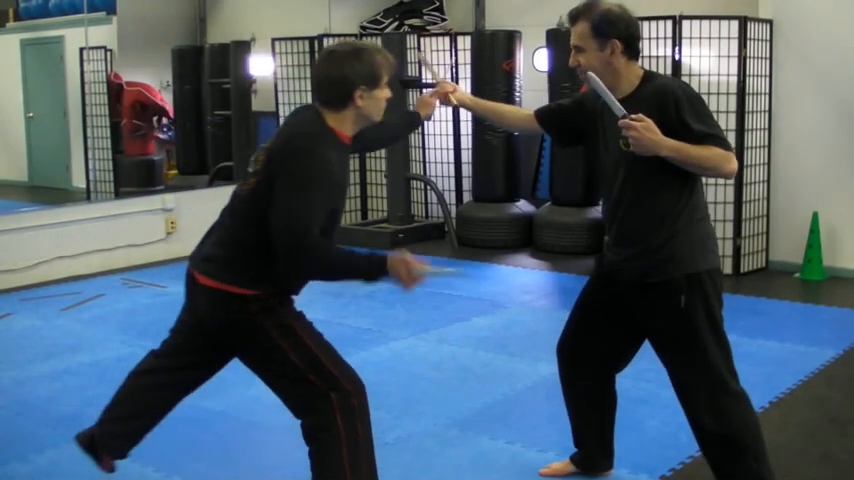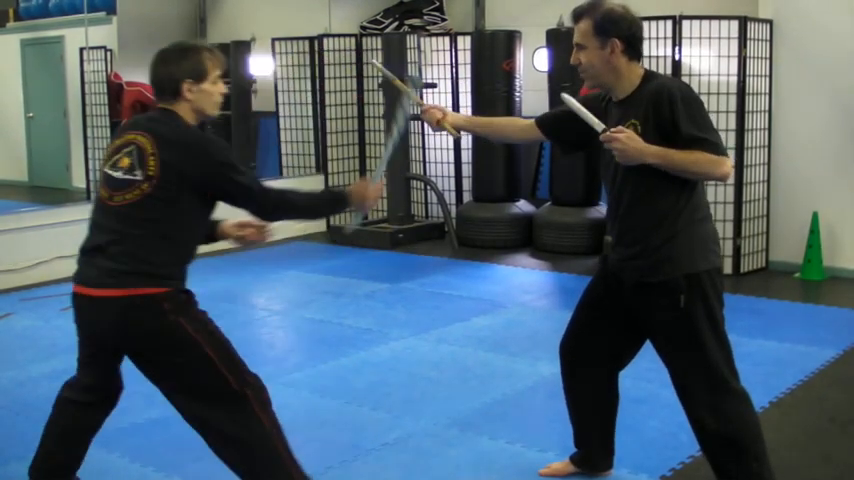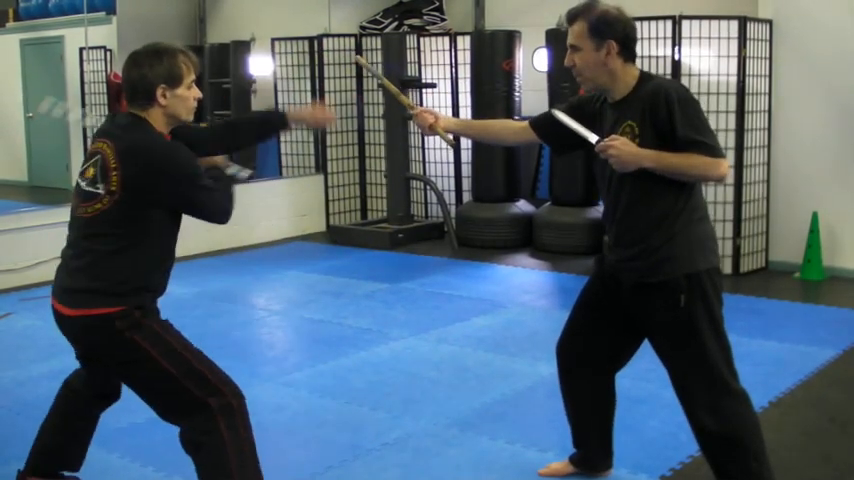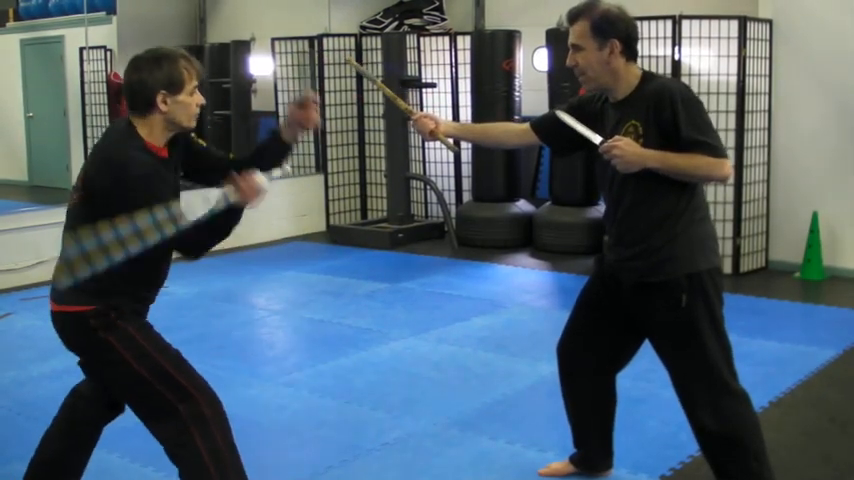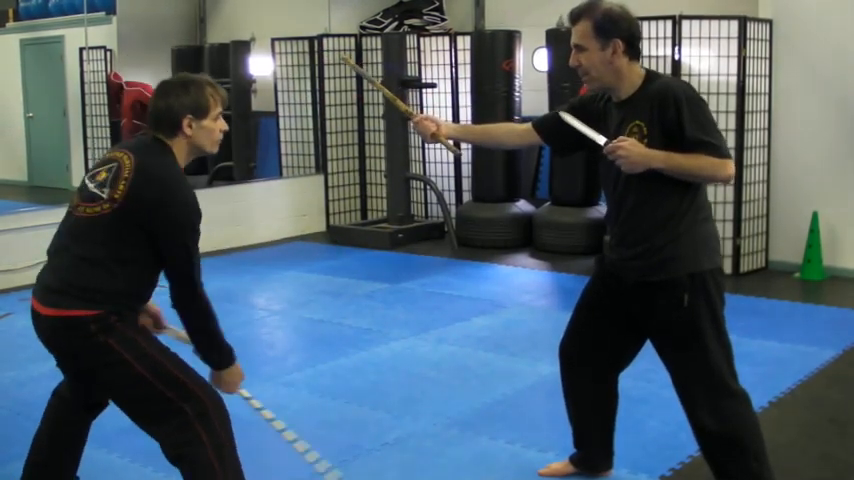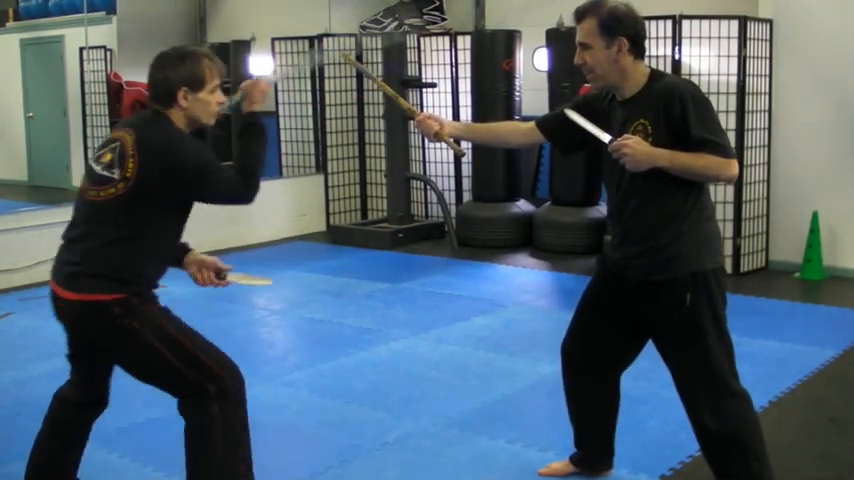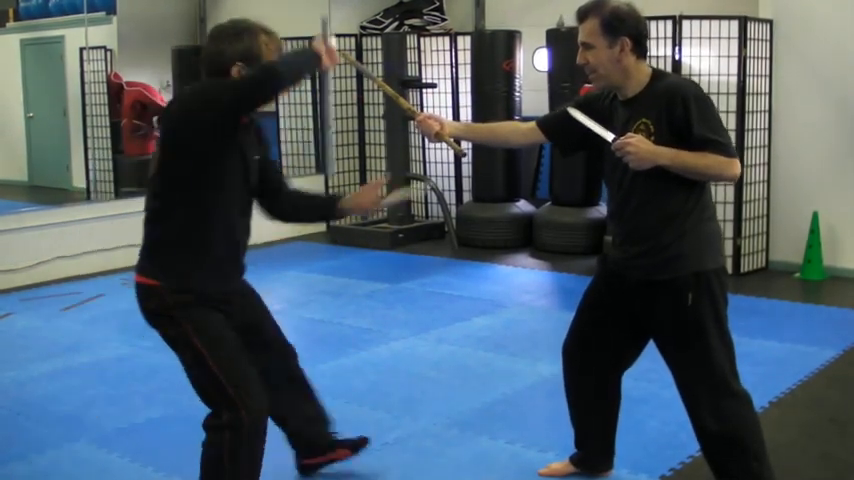
dt=0.4s
person 1, frame 1
left shoulder: (669, 95)
right shoulder: (593, 107)
left elbow: (727, 163)
right elbow: (528, 120)
left wrist: (661, 144)
right wrist: (465, 100)
left hip: (681, 269)
right hip: (620, 265)
left knee: (710, 388)
right knee: (579, 355)
person 1, frame 2
left shoulder: (669, 95)
right shoulder: (597, 106)
left elbow: (720, 166)
right elbow: (529, 129)
left wrist: (645, 151)
right wrist: (458, 120)
left hip: (681, 269)
right hip: (623, 264)
left knee: (710, 387)
right knee: (582, 355)
person 1, frame 3
left shoulder: (665, 96)
right shoulder: (592, 107)
left elbow: (716, 166)
right elbow: (520, 131)
left wrist: (641, 156)
right wrist: (449, 124)
left hip: (679, 269)
right hip: (620, 265)
left knee: (710, 389)
right knee: (578, 355)
person 1, frame 4
left shoulder: (668, 96)
right shoulder: (593, 108)
left elbow: (720, 167)
right elbow: (521, 134)
left wrist: (646, 157)
right wrist: (448, 128)
left hip: (680, 270)
right hip: (621, 265)
left knee: (710, 390)
right knee: (579, 356)
person 1, frame 5
left shoulder: (672, 96)
right shoulder: (596, 107)
left elbow: (723, 168)
right elbow: (523, 134)
left wrist: (651, 157)
right wrist: (450, 130)
left hip: (682, 270)
right hip: (622, 265)
left knee: (711, 390)
right knee: (581, 357)
person 1, frame 6
left shoulder: (676, 96)
right shoulder: (598, 106)
left elbow: (727, 167)
right elbow: (527, 132)
left wrist: (655, 156)
right wrist: (453, 128)
left hip: (685, 270)
right hip: (624, 264)
left knee: (712, 390)
right knee: (583, 357)
person 1, frame 7
left shoulder: (679, 95)
right shoulder: (600, 105)
left elbow: (729, 167)
right elbow: (528, 132)
left wrist: (658, 153)
right wrist: (454, 128)
left hip: (686, 269)
right hip: (626, 264)
left knee: (713, 390)
right knee: (585, 357)
person 2, frame 1
left shoulder: (310, 121)
right shoulder: (311, 153)
left elbow: (360, 138)
right elbow: (299, 250)
left wrist: (414, 117)
right wrist: (385, 265)
left hip: (212, 277)
right hip: (244, 295)
left knee: (176, 363)
right knee: (338, 395)
left ankle: (105, 439)
person 2, frame 2
left shoulder: (129, 133)
right shoulder: (192, 145)
right elbow: (260, 200)
left wrist: (218, 229)
right wrist: (346, 197)
left hip: (90, 293)
right hip: (147, 300)
left knee: (91, 388)
right knee: (238, 399)
person 2, frame 3
left shoulder: (119, 131)
right shoulder: (162, 156)
left elbow: (205, 137)
right elbow: (217, 208)
left wrist: (291, 118)
right wrist: (217, 171)
left hip: (73, 300)
right hip: (114, 312)
left knee: (96, 381)
right knee: (216, 405)
person 2, frame 4
left shoulder: (162, 141)
right shoulder: (126, 164)
left elbow: (230, 171)
right elbow: (191, 243)
left wrist: (288, 132)
right wrist: (238, 203)
left hip: (90, 303)
right hip: (93, 312)
left knee: (102, 391)
right knee: (192, 408)
person 2, frame 5
left shoulder: (125, 155)
right shoulder: (170, 191)
right elbow: (187, 288)
left wrist: (136, 302)
right wrist: (221, 361)
left hip: (51, 304)
right hip: (87, 320)
left knee: (86, 390)
right knee: (197, 414)
person 2, frame 6
left shoulder: (129, 133)
right shoulder: (174, 151)
right elbow: (242, 188)
left wrist: (184, 256)
right wrist: (252, 116)
left hip: (71, 290)
right hip: (111, 302)
left knee: (87, 390)
right knee: (218, 387)
person 2, frame 7
left shoulder: (243, 128)
right shoulder: (195, 112)
left elbow: (277, 199)
right elbow: (259, 83)
left wrist: (343, 204)
right wrist: (312, 55)
left hip: (221, 281)
right hip: (176, 290)
left knee: (277, 360)
right knee: (242, 404)
